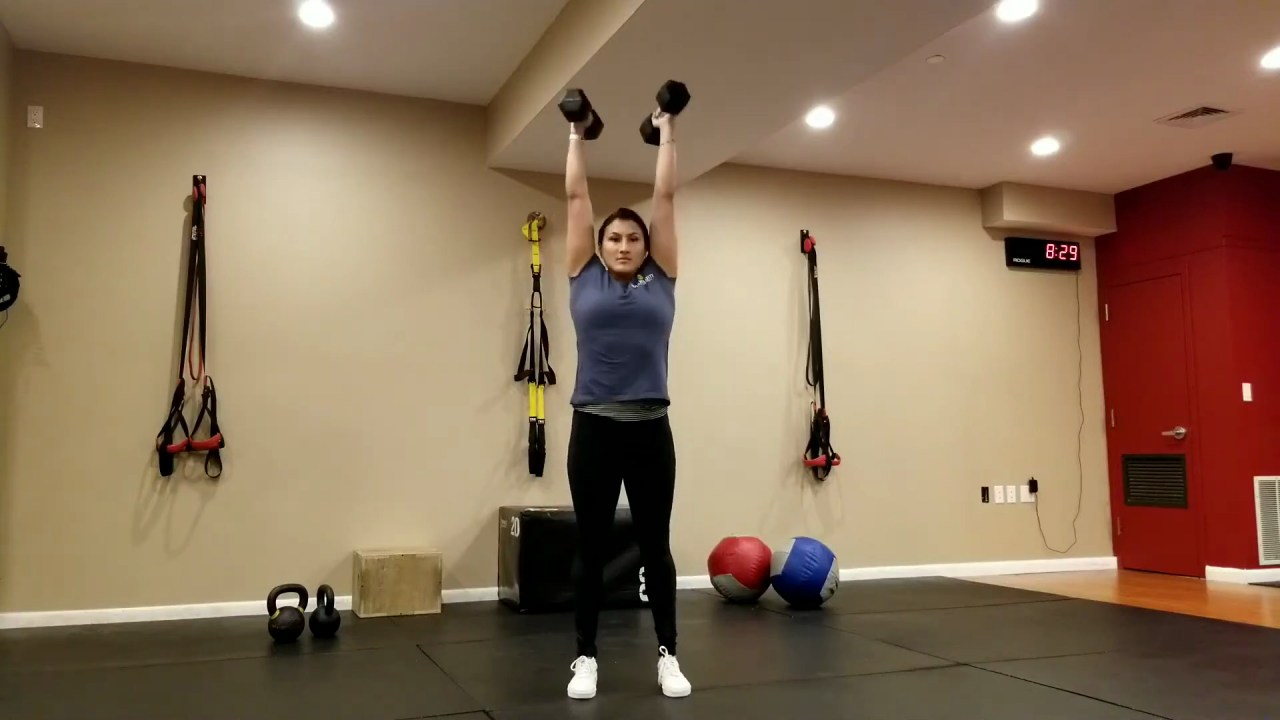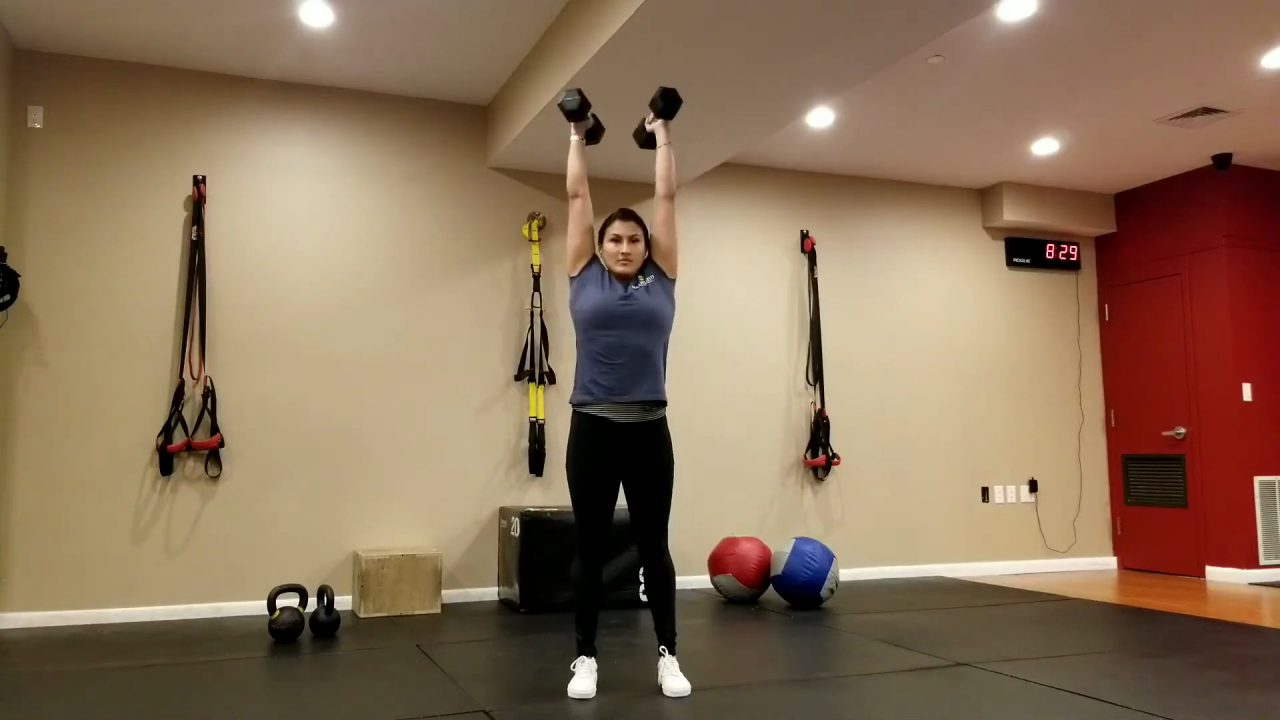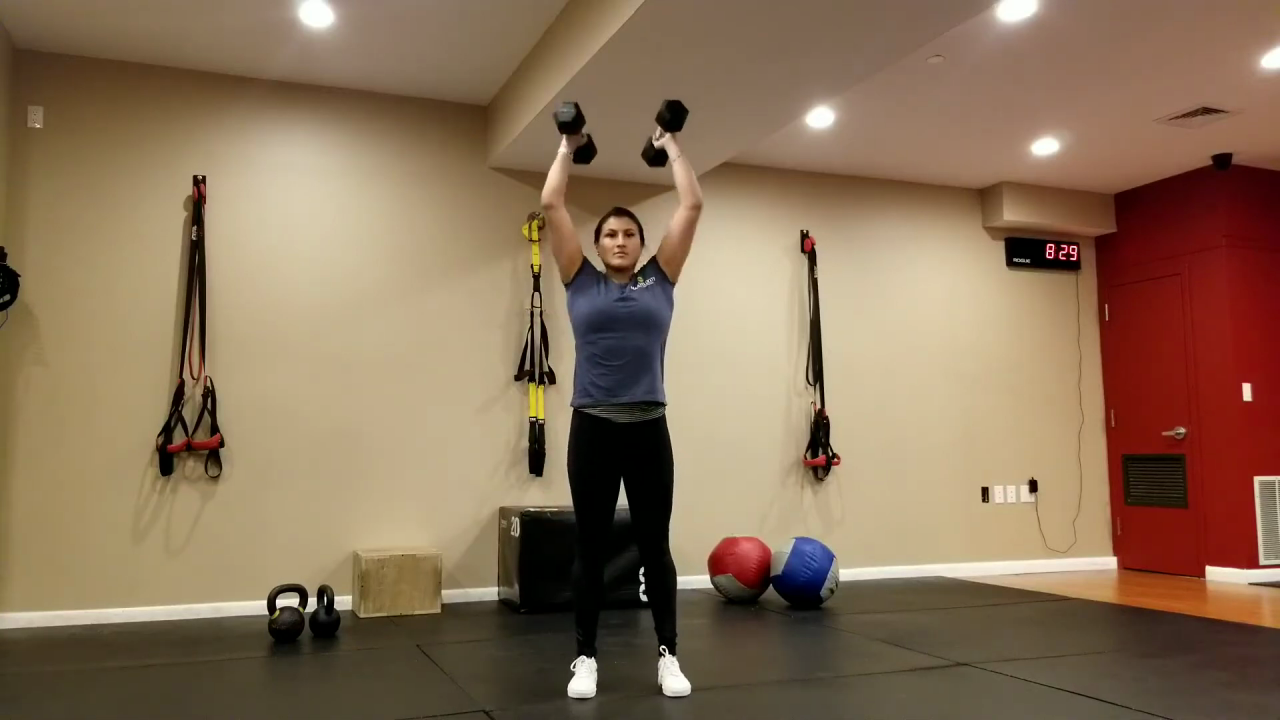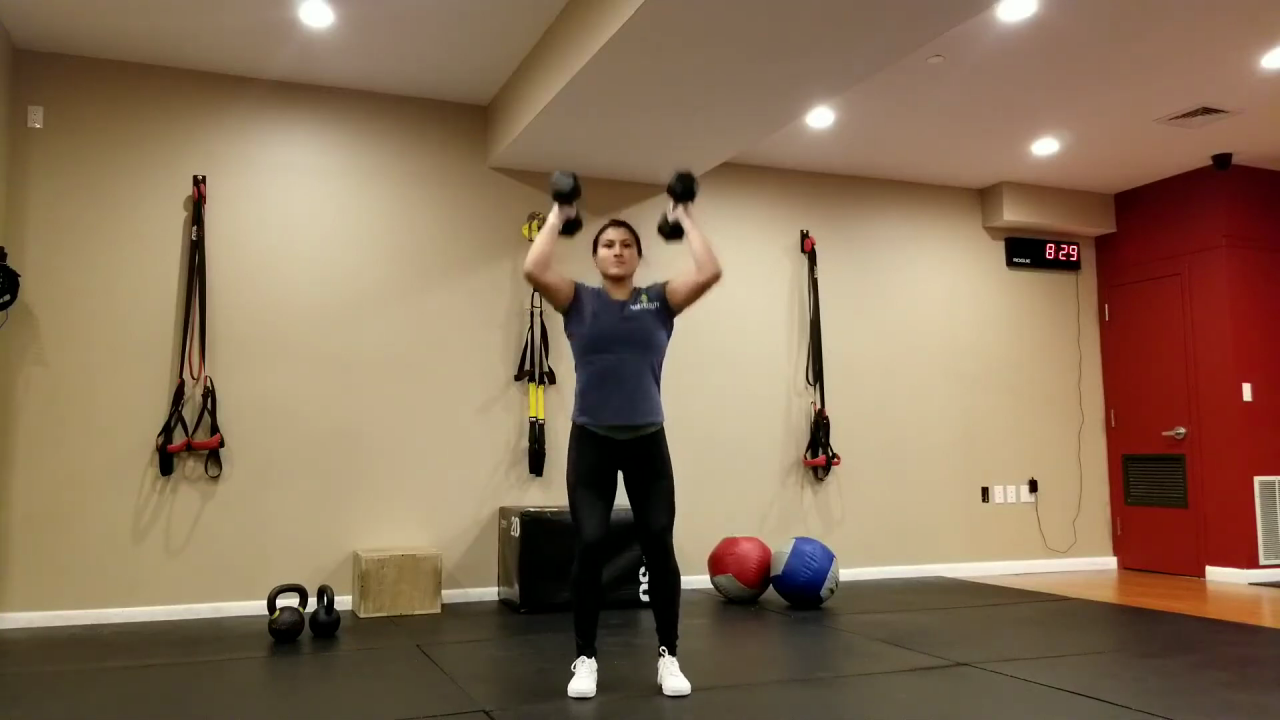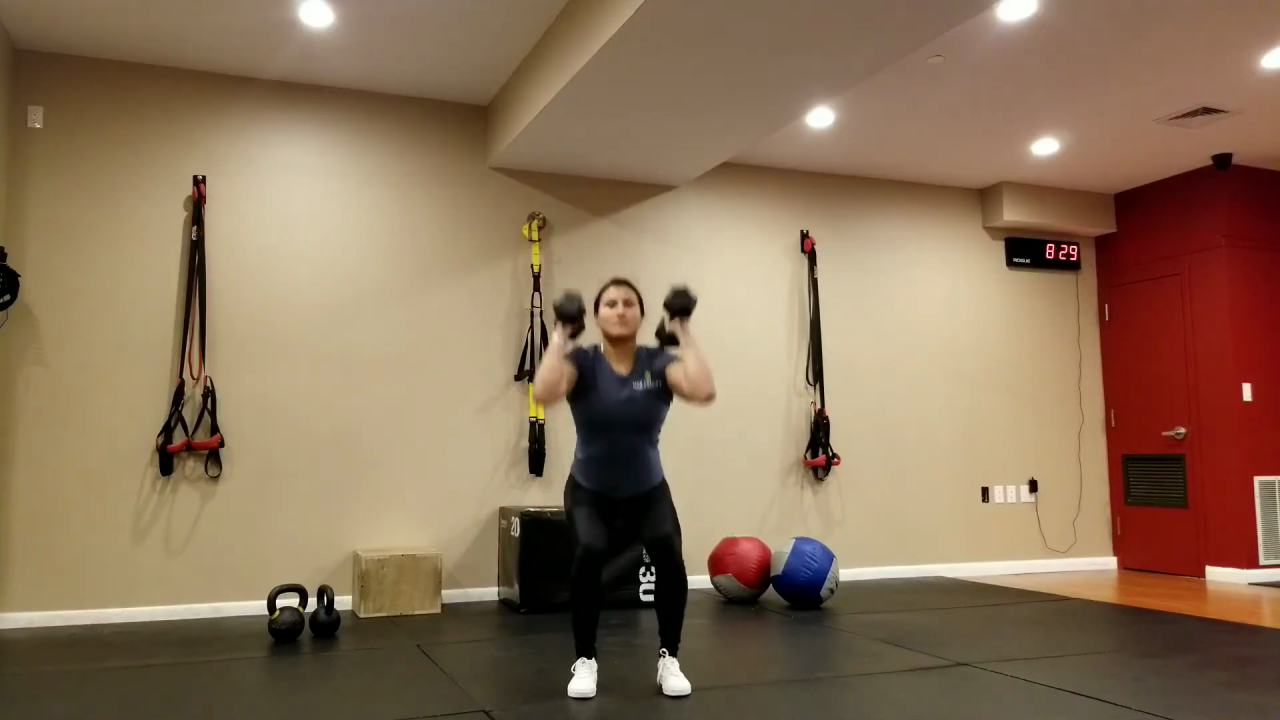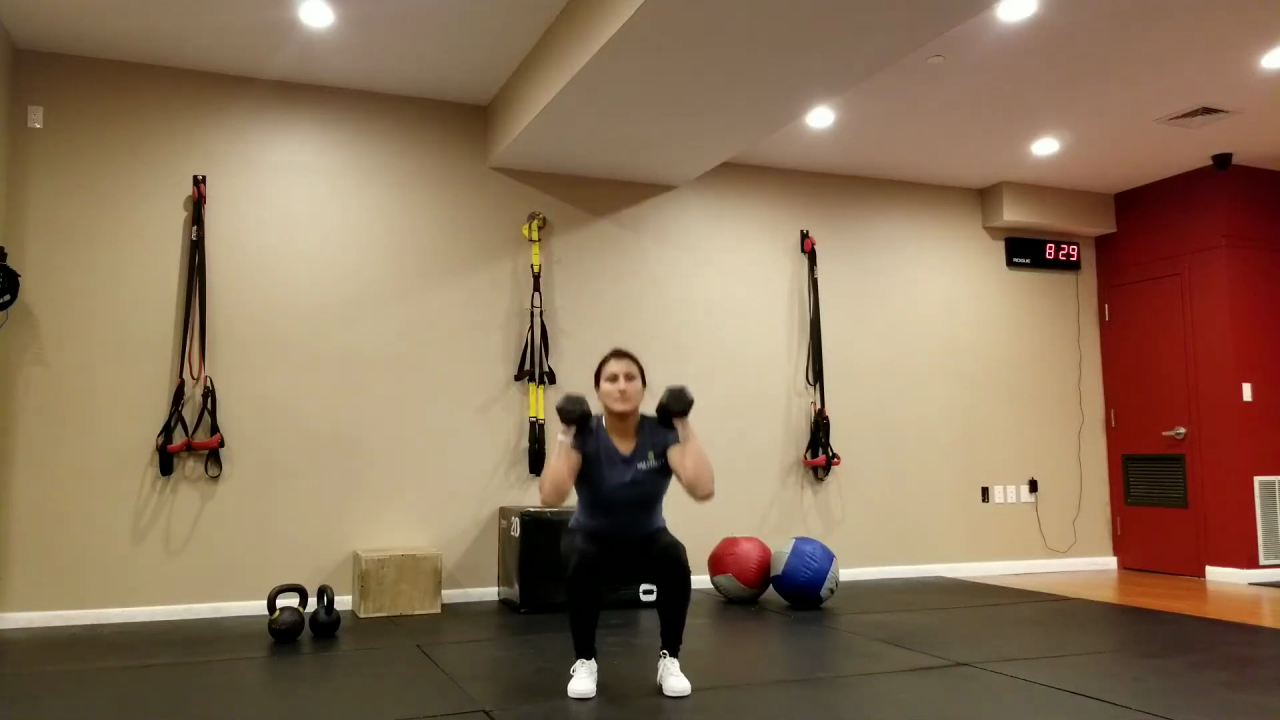
dt=0.2s
person 1, frame 1
left shoulder: (660, 280)
right shoulder: (585, 278)
left elbow: (665, 196)
right elbow: (576, 196)
left wrist: (666, 133)
right wrist: (577, 135)
left hip: (650, 430)
right hip: (594, 429)
left knee: (655, 547)
right knee: (591, 548)
left ankle: (668, 656)
right ankle: (585, 658)
person 1, frame 2
left shoulder: (660, 280)
right shoulder: (585, 277)
left elbow: (667, 198)
right elbow: (575, 195)
left wrist: (662, 138)
right wrist: (577, 138)
left hip: (648, 429)
right hip: (592, 428)
left knee: (653, 546)
right knee: (590, 547)
left ankle: (667, 655)
right ankle: (585, 658)
person 1, frame 3
left shoulder: (659, 278)
right shoulder: (581, 280)
left elbow: (692, 206)
right elbow: (550, 207)
left wrist: (673, 150)
right wrist: (565, 150)
left hip: (648, 427)
right hip: (593, 427)
left knee: (654, 543)
right knee: (591, 545)
left ankle: (667, 655)
right ankle: (585, 658)
person 1, frame 4
left shoulder: (658, 298)
right shoulder: (579, 298)
left elbow: (710, 272)
right elbow: (533, 270)
left wrist: (684, 218)
right wrist: (557, 218)
left hip: (647, 441)
right hip: (592, 441)
left knee: (658, 547)
right knee: (590, 546)
left ankle: (668, 657)
right ankle: (585, 660)
person 1, frame 5
left shoulder: (660, 362)
right shoulder: (580, 361)
left elbow: (705, 391)
right elbow: (543, 393)
left wrist: (685, 336)
right wrist: (560, 337)
left hip: (646, 491)
right hip: (590, 490)
left knee: (668, 553)
right knee: (589, 554)
left ankle: (668, 658)
right ankle: (585, 660)
person 1, frame 6
left shoulder: (662, 435)
right shoulder: (584, 437)
left elbow: (703, 489)
right elbow: (550, 496)
left wrist: (685, 429)
right wrist: (565, 434)
left hip: (645, 542)
right hip: (593, 540)
left knee: (674, 560)
right knee: (581, 562)
left ankle: (669, 659)
right ankle: (584, 662)
